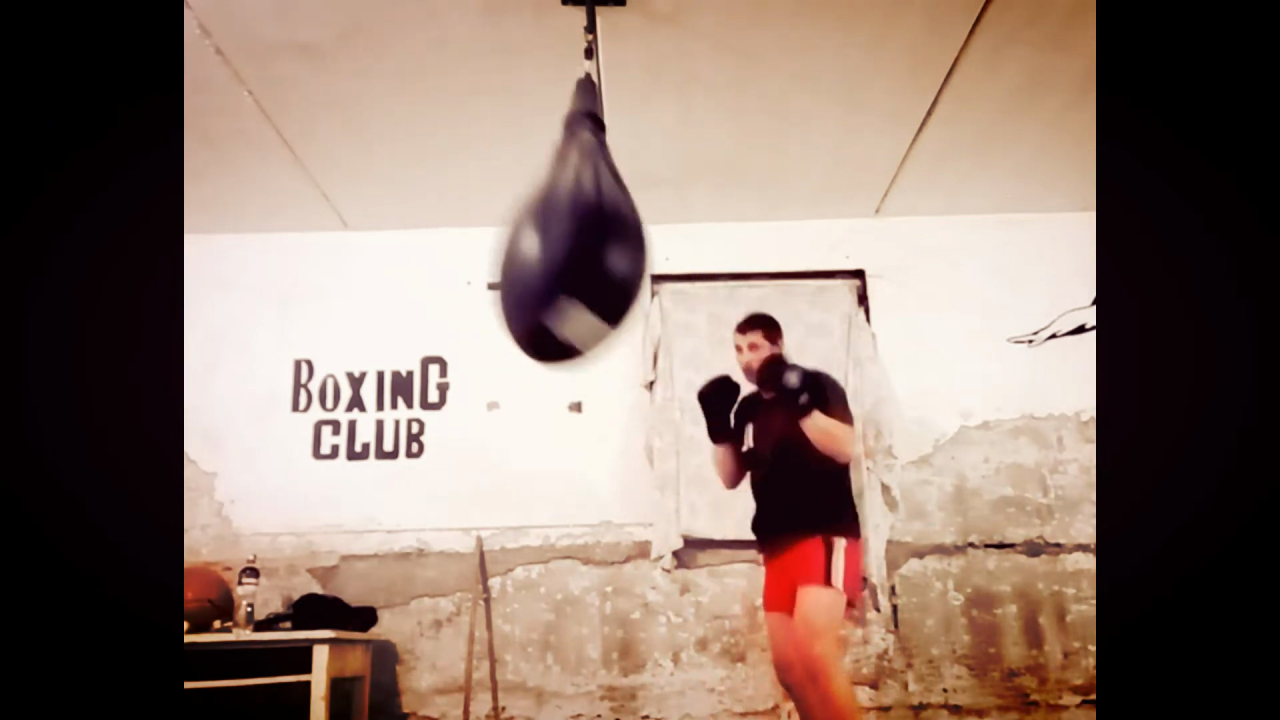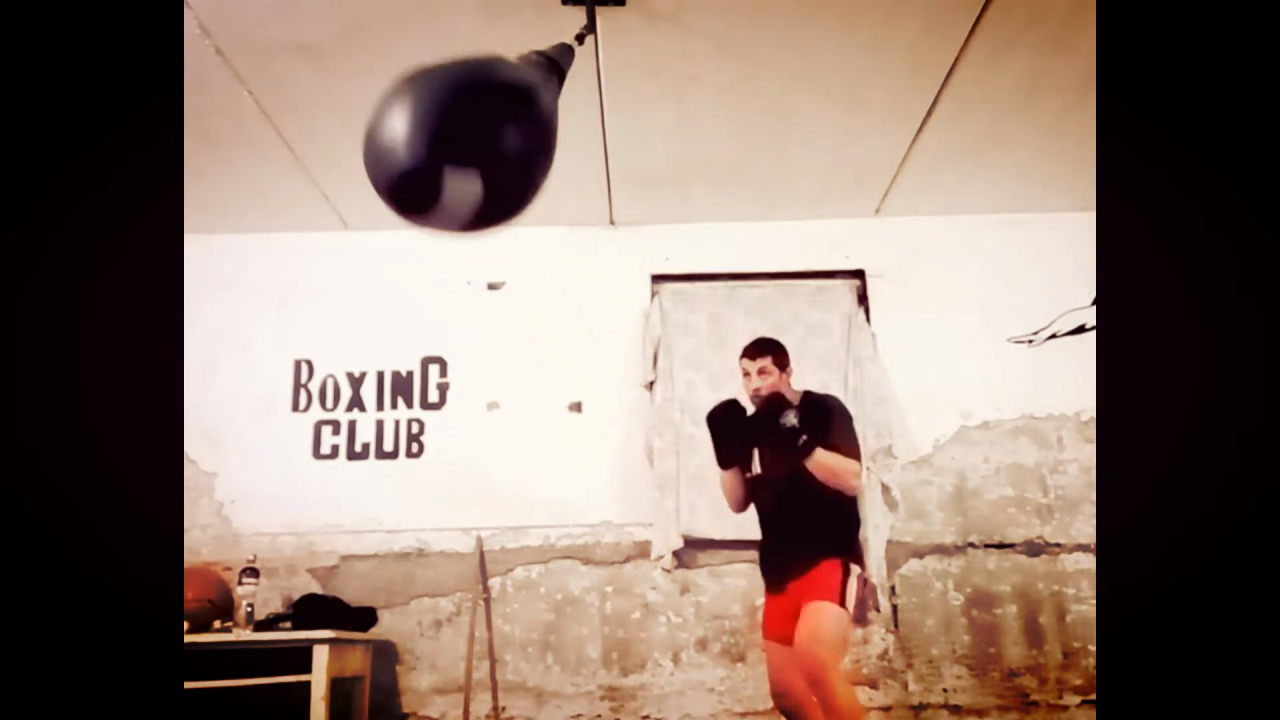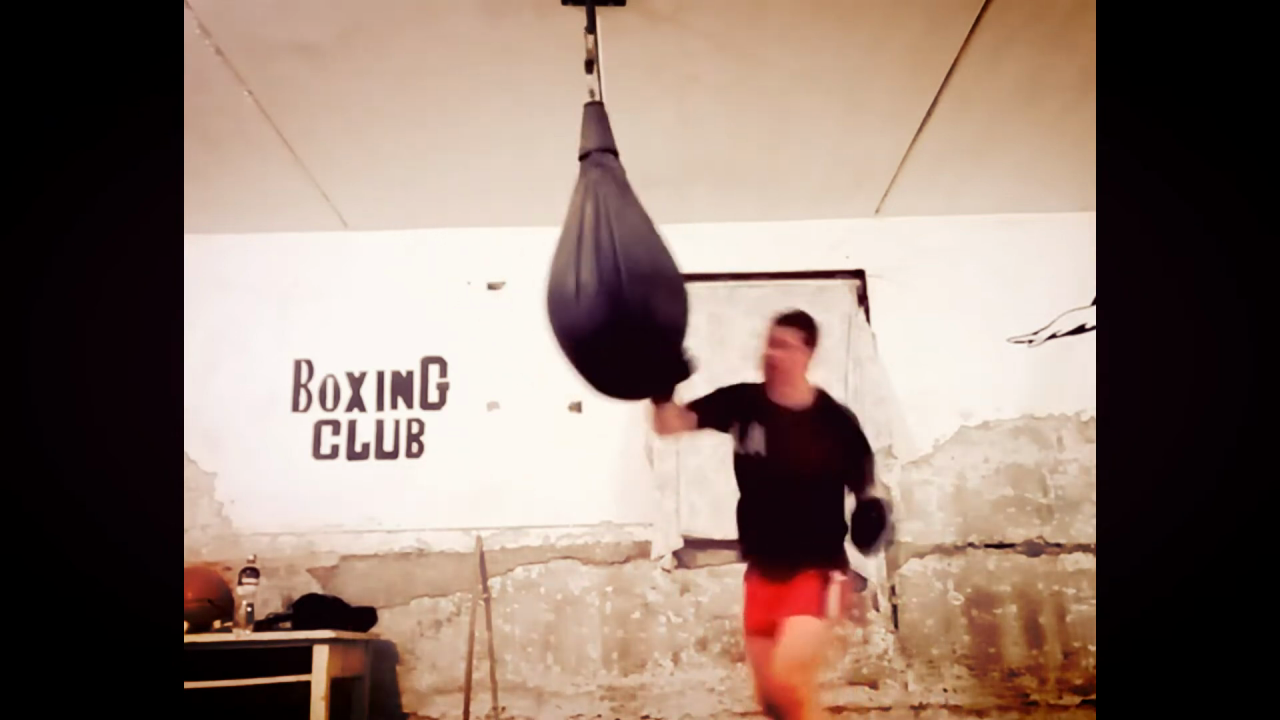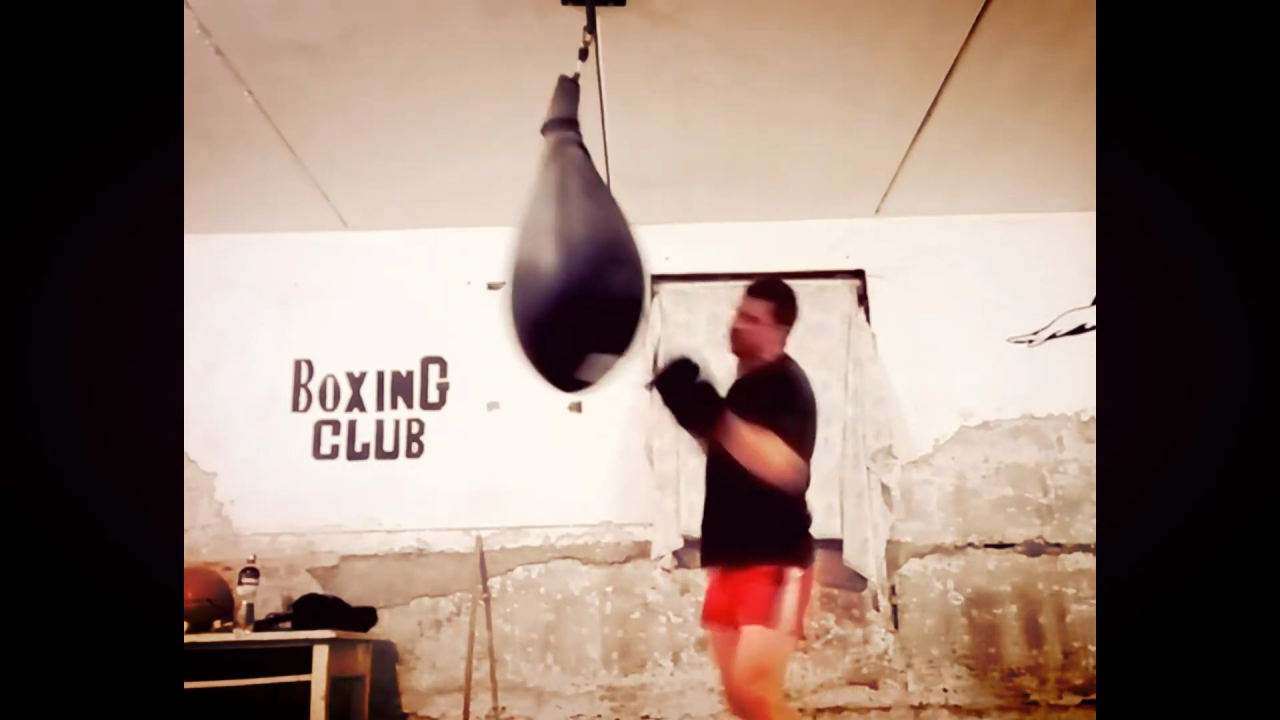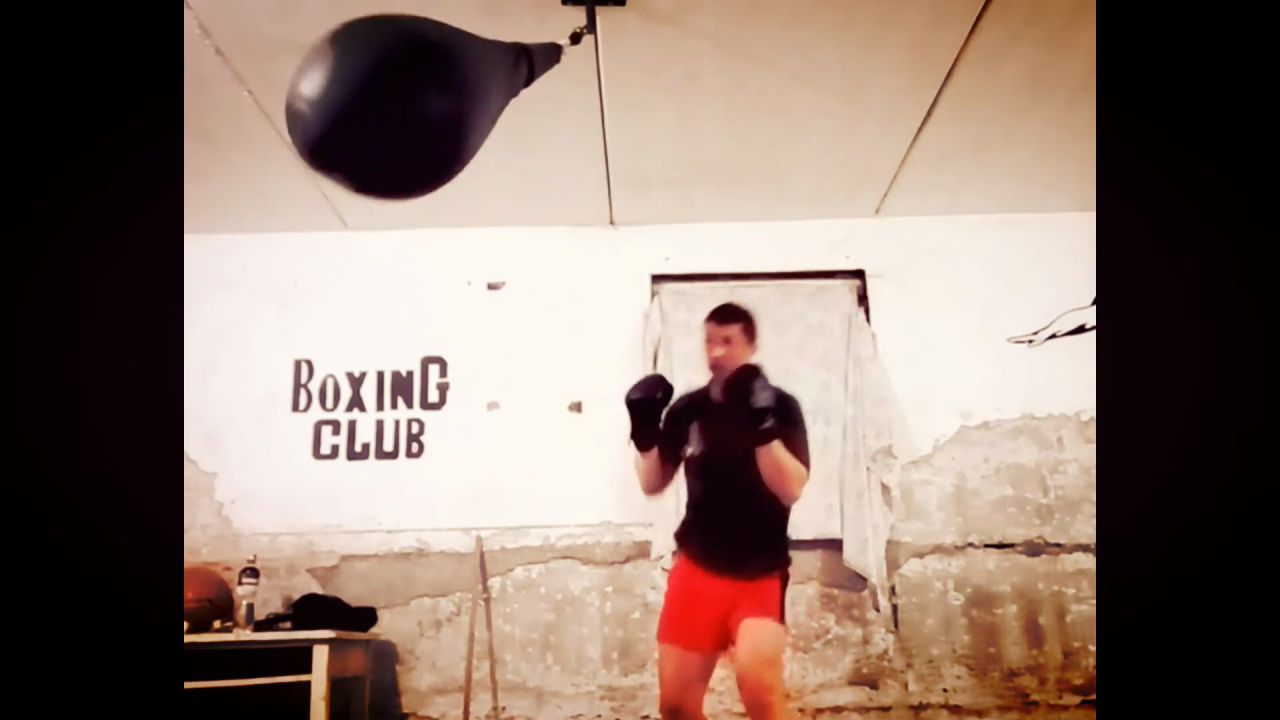
dt=0.5s
person 1, frame 1
left shoulder: (816, 385)
right shoulder: (748, 407)
left elbow: (844, 448)
right elbow: (730, 477)
left wrist: (799, 402)
right wrist: (718, 425)
left hip: (826, 536)
right hip: (780, 545)
left knee: (814, 651)
right knee: (788, 668)
person 1, frame 2
left shoulder: (825, 410)
right shoulder: (751, 430)
left elbow: (850, 479)
right elbow: (737, 501)
left wrist: (798, 441)
right wrist: (725, 449)
left hip: (831, 561)
right hip: (781, 574)
left knee: (818, 663)
person 1, frame 3
left shoulder: (837, 421)
right shoulder: (742, 401)
left elbow: (864, 483)
right elbow: (669, 424)
right wrist: (663, 394)
left hip: (816, 571)
right hip: (765, 573)
left knee: (790, 684)
person 1, frame 4
left shoulder: (786, 384)
right shoulder: (746, 383)
left elbow: (783, 469)
right elbow: (728, 453)
left wrist: (716, 415)
right wrist: (685, 405)
left hip: (775, 564)
right hip: (732, 559)
person 1, frame 5
left shoulder: (780, 406)
right shoulder: (688, 409)
left elbow: (791, 490)
right elbow: (652, 483)
left wrist: (762, 425)
right wrist: (644, 428)
left hip: (760, 572)
right hip: (698, 569)
left knee: (758, 684)
